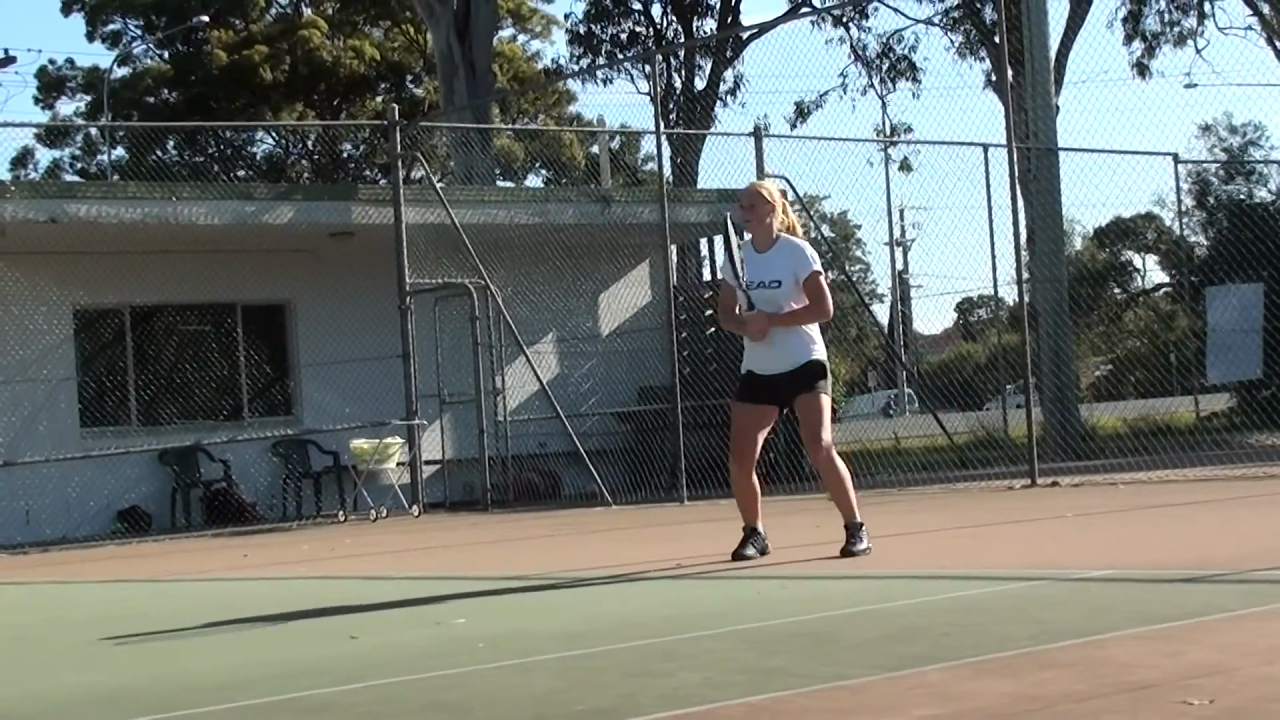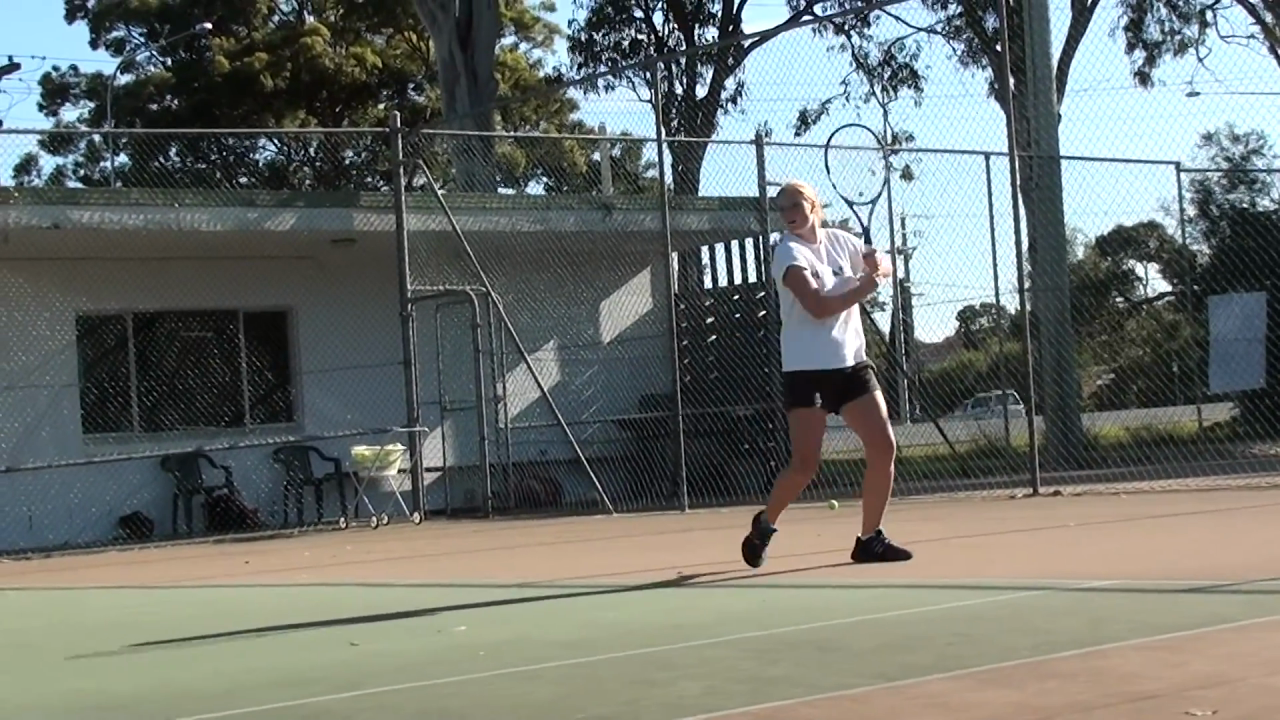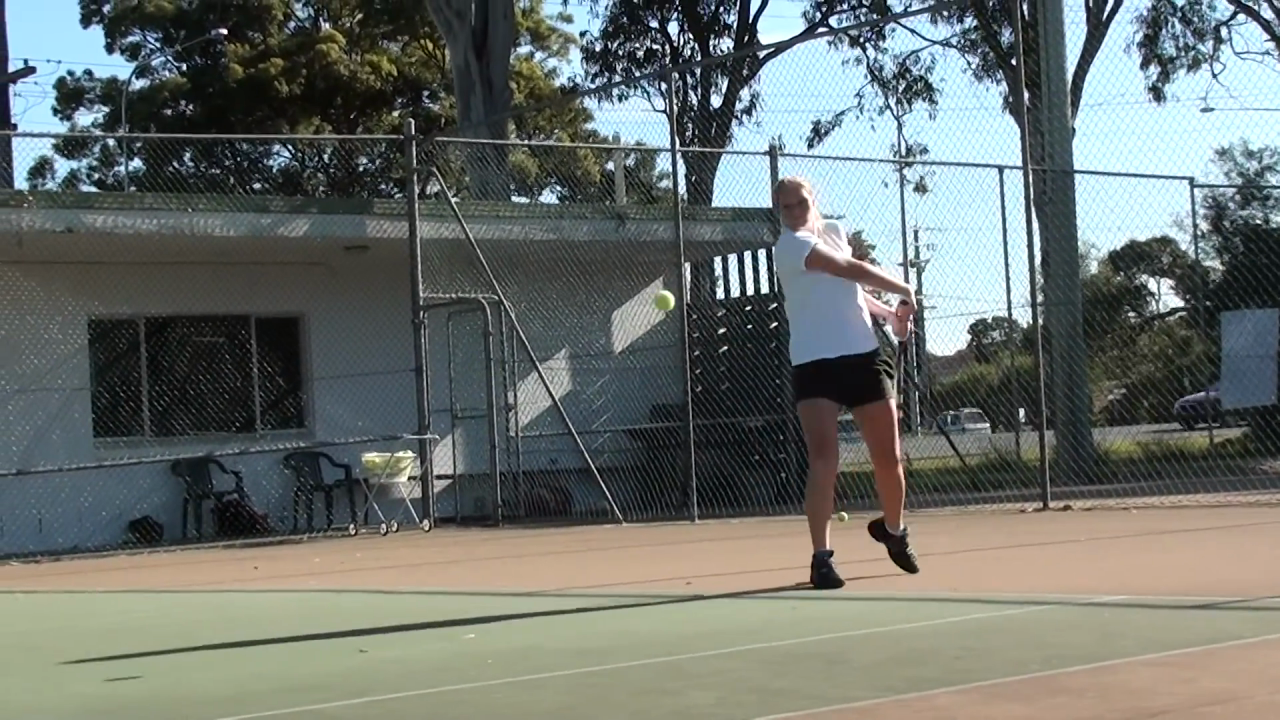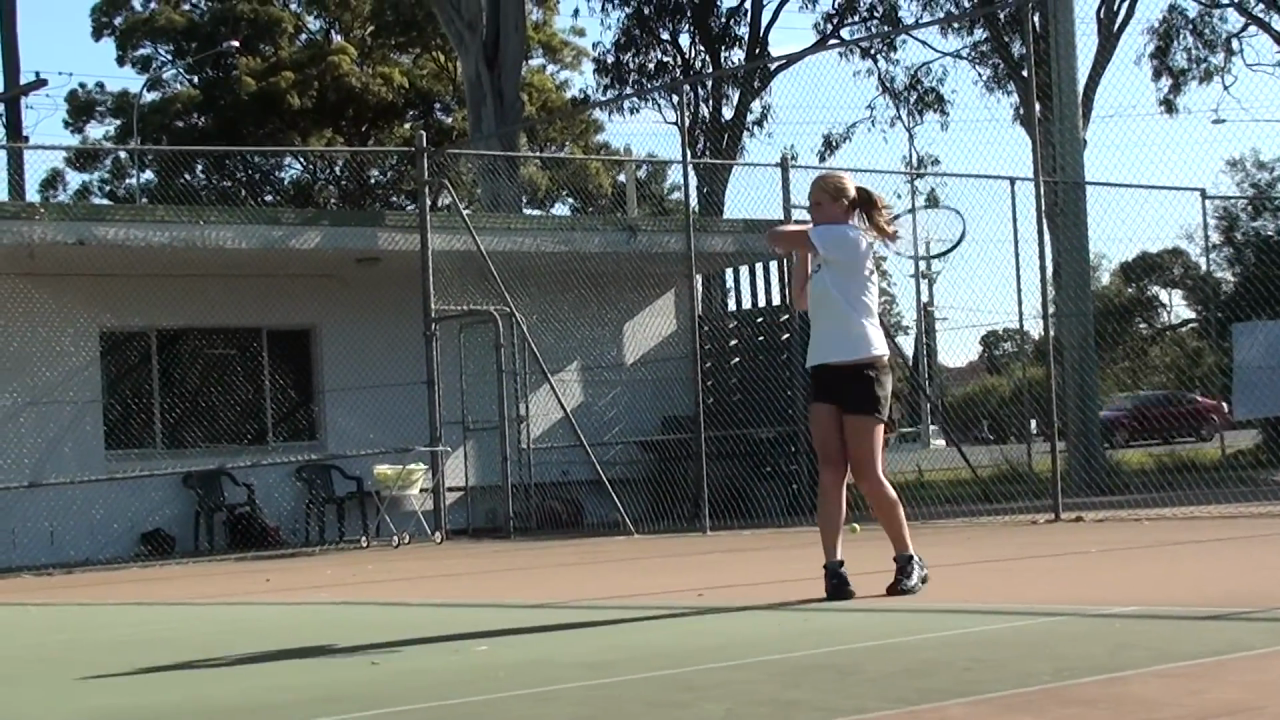
dt=0.5s
person 1, frame 1
left shoulder: (799, 253)
right shoulder: (735, 259)
left elbow: (824, 308)
right elbow: (724, 311)
left wrist: (776, 322)
right wrist: (747, 326)
left hip: (805, 365)
right hip: (758, 371)
left knee: (820, 448)
right knee: (740, 458)
left ankle: (856, 528)
right ankle: (754, 533)
person 1, frame 2
left shoulder: (841, 240)
right shoulder: (789, 253)
left elbow: (881, 270)
right elbow: (819, 306)
left wrist: (875, 264)
right wrist: (865, 286)
left hip: (852, 364)
right hip: (806, 371)
left knee: (884, 447)
right knee: (805, 464)
left ankle: (869, 538)
right ankle: (765, 524)
person 1, frame 3
left shoulder: (830, 233)
right shoulder: (789, 245)
left elbow: (851, 276)
right elbow: (853, 269)
left wrist: (885, 312)
right wrist: (902, 288)
left hip: (863, 357)
right hip: (815, 366)
left knee: (888, 458)
right knee: (824, 461)
left ankle: (893, 529)
right ankle: (821, 558)
person 1, frame 4
left shoulder: (845, 238)
right shoulder: (824, 248)
left elbow: (777, 238)
right elbow: (800, 302)
left wrist: (807, 231)
right wrist: (799, 253)
left hip: (862, 368)
right hip: (825, 369)
left knee: (866, 475)
right knee: (830, 471)
left ankle: (909, 561)
right ankle: (834, 567)
